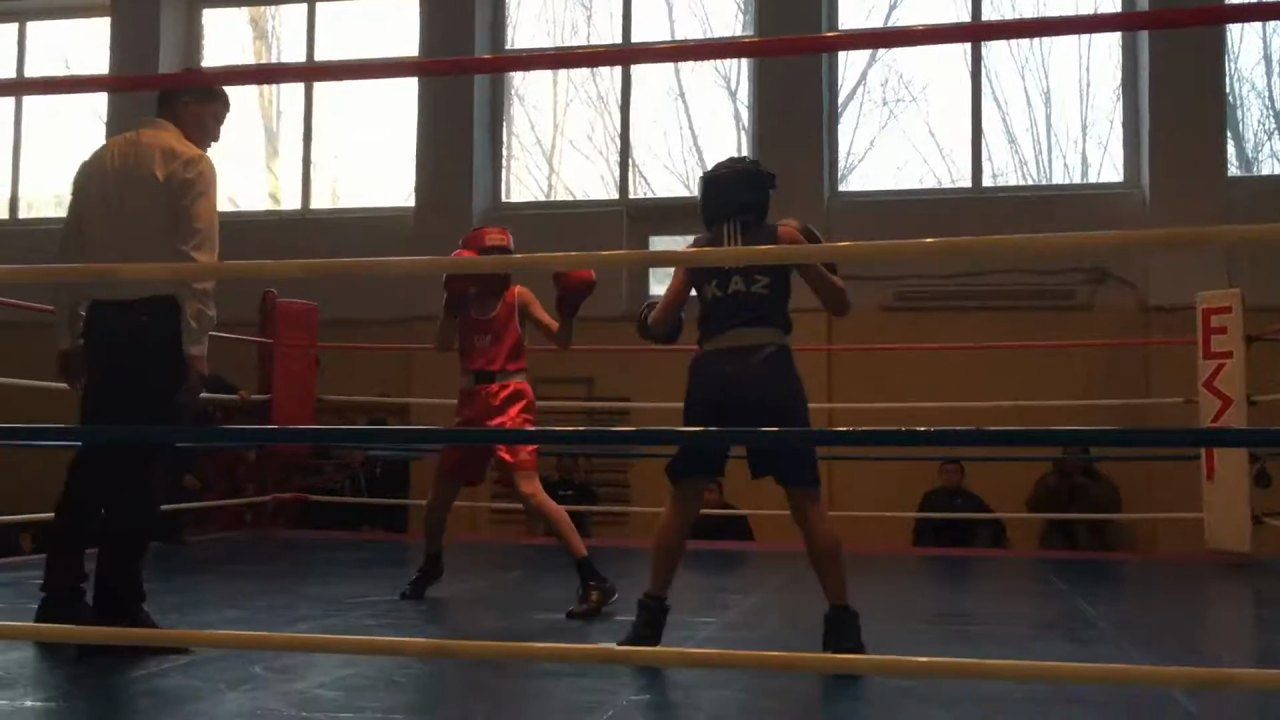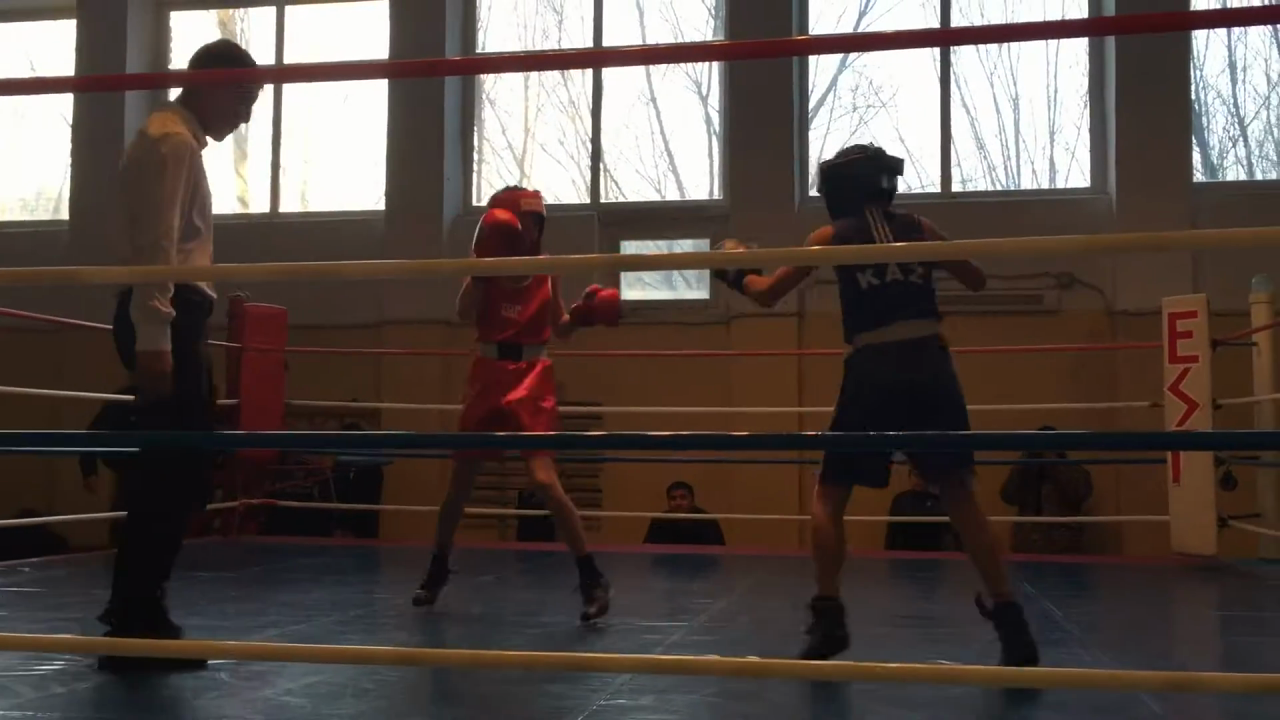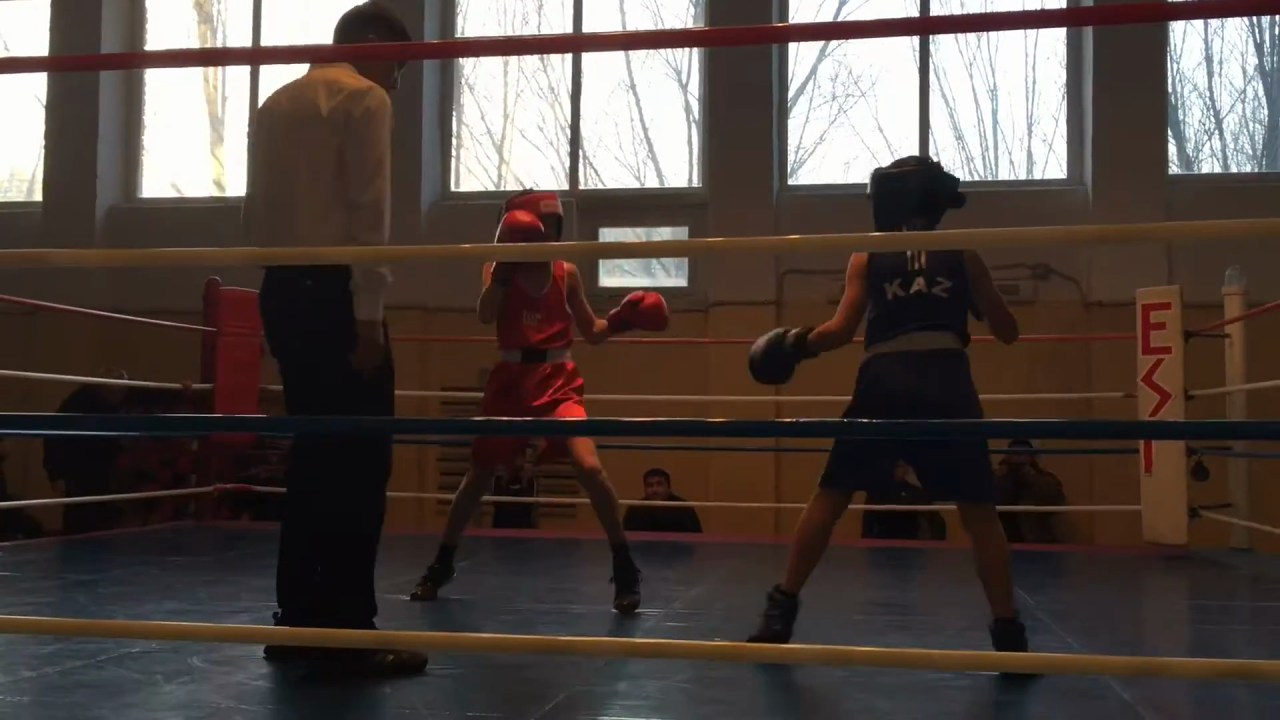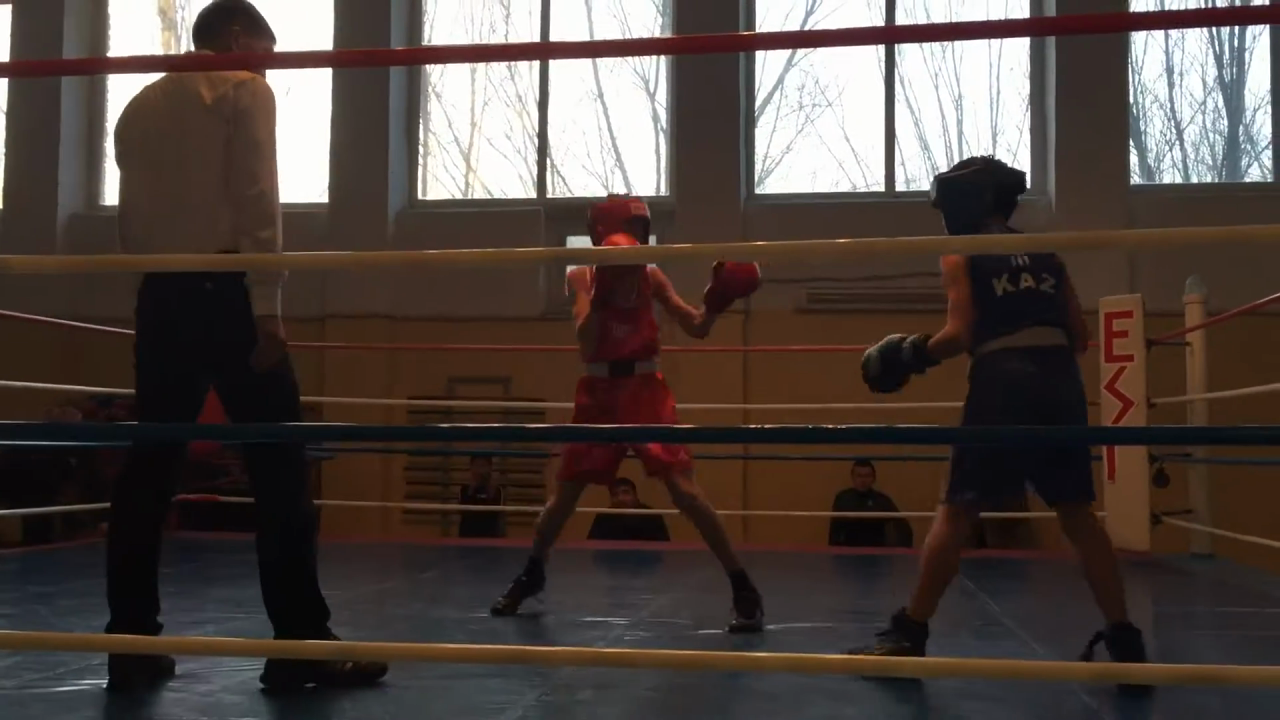
dt=1s
person 1, frame 1
left shoulder: (100, 159)
right shoulder: (189, 163)
left elbow: (70, 254)
right elbow: (196, 262)
left wrist: (70, 335)
right wrist: (196, 346)
left hip: (103, 323)
right hip: (155, 322)
left knee: (95, 460)
right knee: (142, 469)
left ankle: (60, 599)
right ankle: (117, 613)
person 1, frame 2
left shoulder: (168, 138)
right shoulder: (171, 140)
right elbow: (155, 246)
right wrist: (154, 337)
left hip: (166, 320)
right hip: (165, 323)
left knee: (174, 466)
right knee: (180, 470)
left ankle: (135, 606)
right ankle: (137, 623)
person 1, frame 3
left shoulder: (277, 102)
right shoulder: (363, 97)
left elbow: (258, 212)
right elbow: (368, 209)
right wrist: (369, 308)
left hip: (284, 289)
right hip: (332, 295)
left knee: (316, 455)
right knee: (361, 459)
left ankle: (299, 621)
right ankle: (344, 632)
person 1, frame 4
left shoulder: (138, 107)
right shoulder: (245, 90)
left elbow: (130, 227)
right elbow: (255, 201)
right wrist: (267, 307)
left hip: (160, 297)
right hip: (225, 290)
left knee: (150, 465)
right knee: (278, 464)
left ankle: (131, 644)
right ankle: (301, 641)
person 2, frame 1
left shoulder: (697, 250)
right shoulder: (786, 237)
left elbow: (659, 324)
right elbow: (839, 305)
left wrist: (650, 320)
right wrist: (820, 266)
left hip: (712, 376)
right hip: (770, 374)
left knee: (683, 501)
right knee: (807, 503)
left ankle: (651, 614)
right ankle: (842, 624)
person 2, frame 2
left shoulder: (832, 236)
right shoulder: (919, 227)
left elbow: (766, 291)
right elbow: (977, 280)
left wrist: (736, 271)
left hip: (873, 371)
right hip: (930, 366)
left knee: (829, 496)
right knee: (959, 497)
left ankle: (828, 617)
right ankle: (1009, 619)
person 2, frame 3
left shoulder: (867, 258)
right shoulder: (962, 254)
left elbow: (840, 332)
right elbow: (1007, 333)
left wrist: (794, 344)
left hip: (884, 381)
right hip: (946, 380)
left knee: (829, 498)
right knee: (978, 512)
left ankle: (781, 610)
right ankle: (1008, 633)
person 2, frame 4
left shoulder: (960, 254)
right shoulder: (1045, 253)
left elbow: (961, 332)
right elbow: (1079, 337)
left wrist: (912, 353)
left hip: (1002, 379)
right hip: (1061, 381)
left knee: (957, 511)
right knee: (1077, 514)
left ankle: (908, 633)
right ankle: (1123, 639)
person 3, frame 1
left shoulder: (519, 296)
right shoulder: (465, 298)
left elbow: (560, 338)
right elbow: (443, 345)
left wrist: (569, 306)
right wrist: (453, 301)
left hip: (512, 400)
right hip: (472, 402)
left knee: (529, 491)
right knee: (440, 495)
left ankle: (593, 580)
right ankle: (431, 566)
person 3, frame 2
left shoulder: (546, 270)
right shoulder: (485, 264)
left elbow: (560, 329)
right elbow: (465, 314)
left wrist: (583, 313)
right wrist: (482, 265)
left hip: (531, 378)
right hip: (488, 375)
left knee: (543, 479)
right knee: (461, 478)
left ankle: (590, 575)
right ankle: (438, 568)
person 3, frame 3
left shoulder: (566, 273)
right shoulder: (499, 270)
left elbow: (592, 333)
right elbow: (486, 315)
left wrist: (621, 319)
right wrist: (504, 268)
left hip: (557, 381)
right hip: (510, 380)
left knee: (589, 468)
right knee: (478, 478)
left ankle: (625, 570)
right ankle: (442, 564)
person 3, frame 4
left shoulder: (651, 278)
right shoulder: (581, 277)
left elbow: (697, 328)
right elbow: (586, 346)
left wrist: (717, 300)
right wrist: (602, 291)
left hip: (646, 393)
right hip: (597, 395)
left knee: (687, 493)
right knee: (563, 498)
left ankle: (744, 591)
right ankle: (531, 576)
